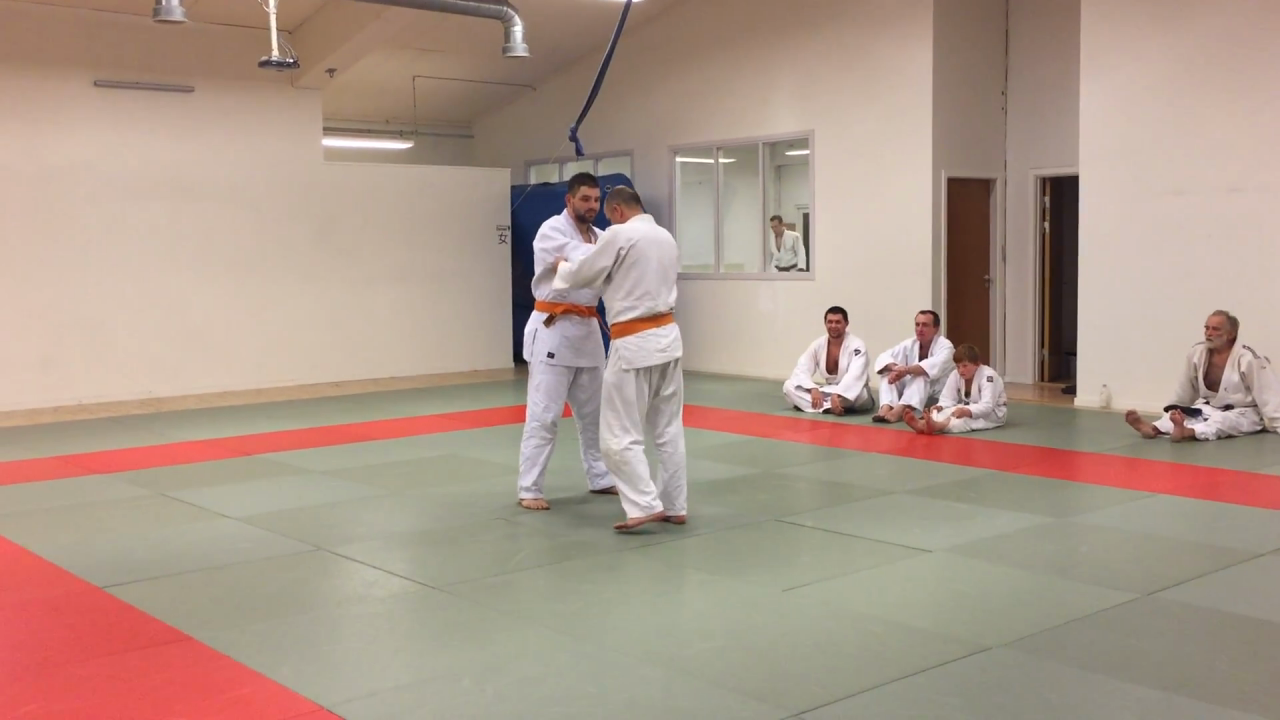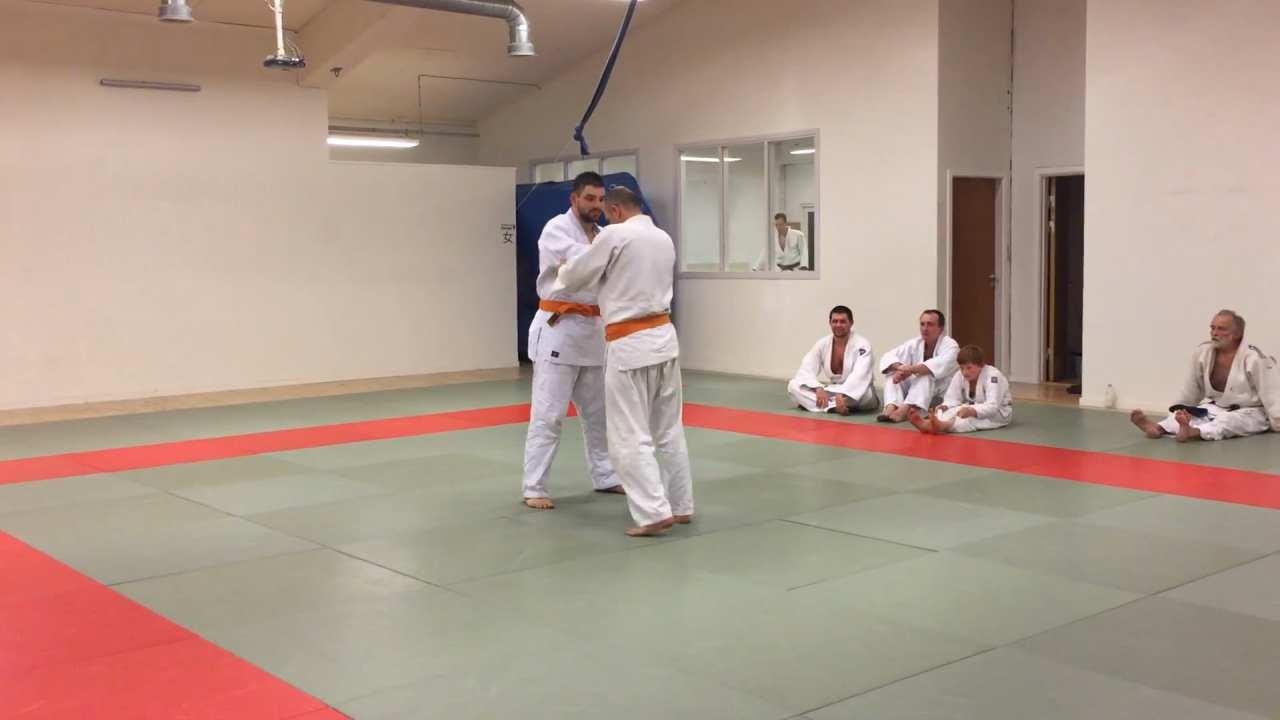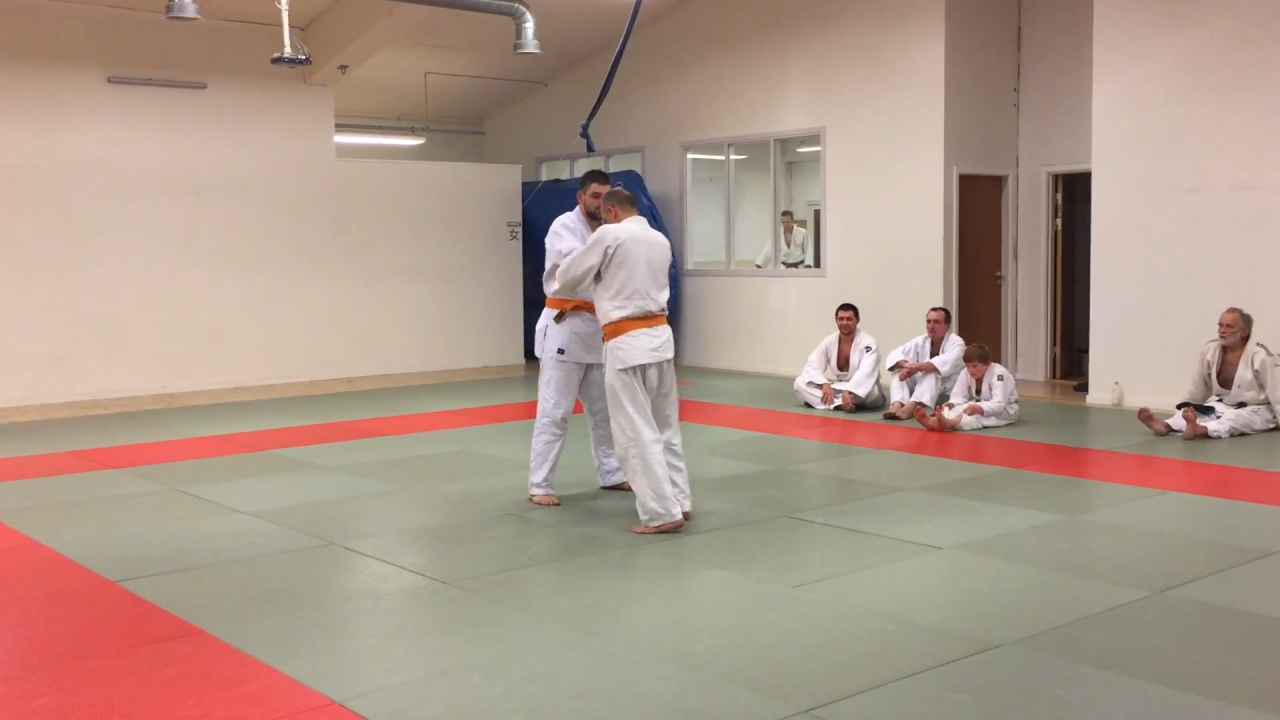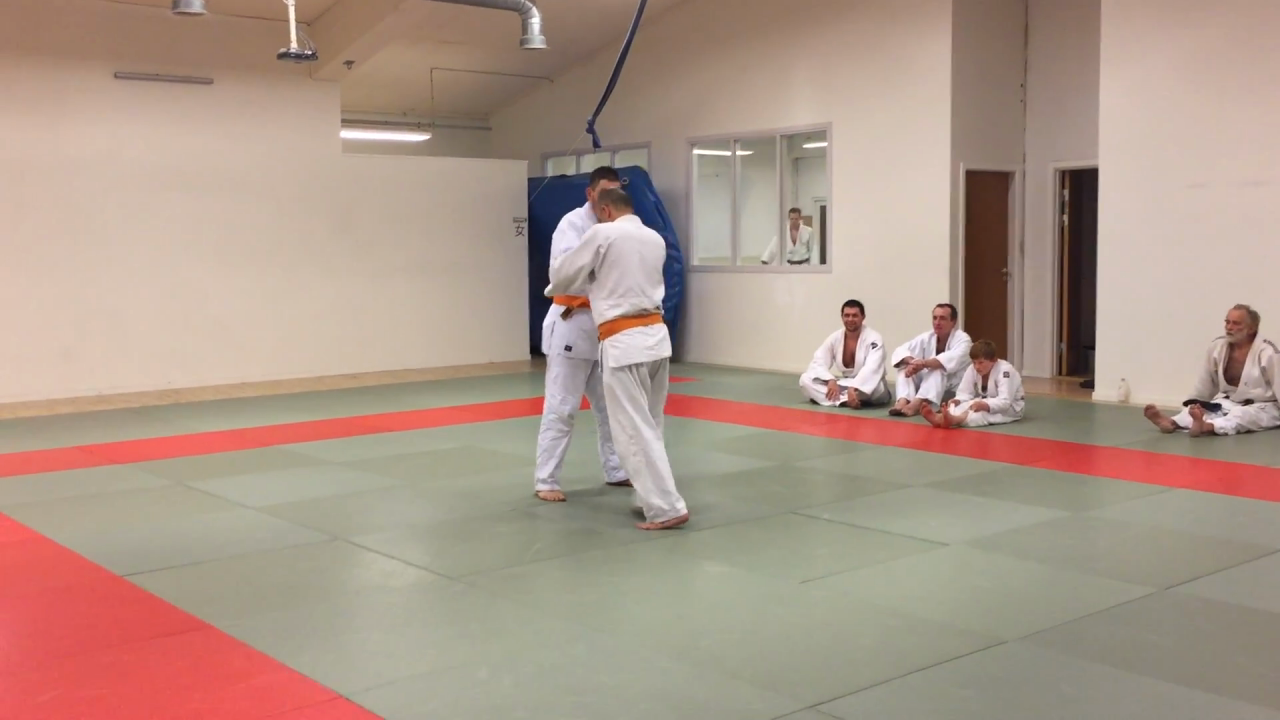
dt=0.1s
person 1, frame 1
left shoulder: (619, 235)
right shoulder: (666, 238)
left elbow: (582, 275)
left wrist: (562, 267)
left hip: (634, 343)
right hip: (668, 335)
left knee: (621, 433)
right knee: (668, 429)
left ankle: (645, 507)
right ankle: (674, 506)
person 1, frame 2
left shoulder: (615, 235)
right shoulder: (664, 238)
left elbow: (578, 276)
left wrist: (562, 269)
left hip: (630, 344)
right hip: (663, 335)
left knee: (629, 436)
right knee: (669, 430)
left ankle: (654, 513)
right ankle: (681, 505)
person 1, frame 3
left shoulder: (609, 235)
right shoulder: (661, 241)
left elbow: (569, 278)
left wrist: (561, 274)
right wrist: (603, 279)
left hip: (627, 344)
right hip: (660, 336)
left knee: (637, 433)
right knee: (665, 429)
left ankle: (663, 514)
right ankle: (679, 502)
person 1, frame 4
left shoulder: (602, 234)
right shoulder: (656, 239)
left elbow: (562, 278)
left wrist: (557, 273)
left hip: (623, 342)
right hip: (657, 334)
left knee: (635, 431)
right knee: (649, 425)
left ankle: (666, 510)
right ankle: (654, 498)
person 2, frame 1
left shoulder: (600, 236)
right shoulder: (552, 230)
right elbow: (570, 255)
left hip: (587, 331)
right hip: (553, 331)
left knee: (594, 412)
right knee: (544, 414)
left ankle: (602, 479)
right ankle: (529, 489)
person 2, frame 2
right shoulder: (556, 229)
right elbow: (574, 257)
left hip: (591, 329)
right hip: (557, 329)
left knee: (599, 411)
right knee: (548, 413)
left ankle: (607, 478)
right ankle: (534, 488)
person 2, frame 3
right shoulder: (564, 226)
left hip: (598, 327)
right hip: (564, 326)
left knee: (606, 408)
right knee: (555, 410)
left ankle: (613, 474)
right ankle: (540, 485)
person 2, frame 4
right shoulder: (573, 223)
right hip: (572, 323)
left knee: (613, 404)
right knee: (561, 407)
left ankle: (618, 471)
right ankle: (546, 481)
